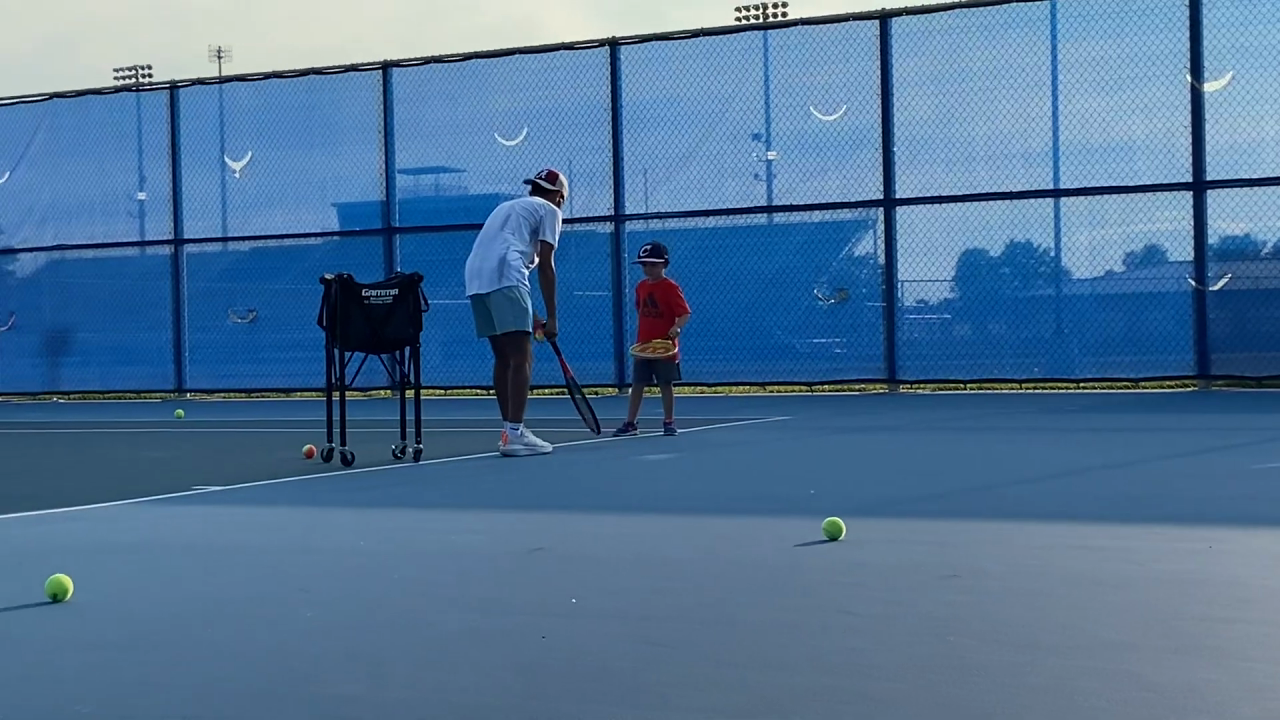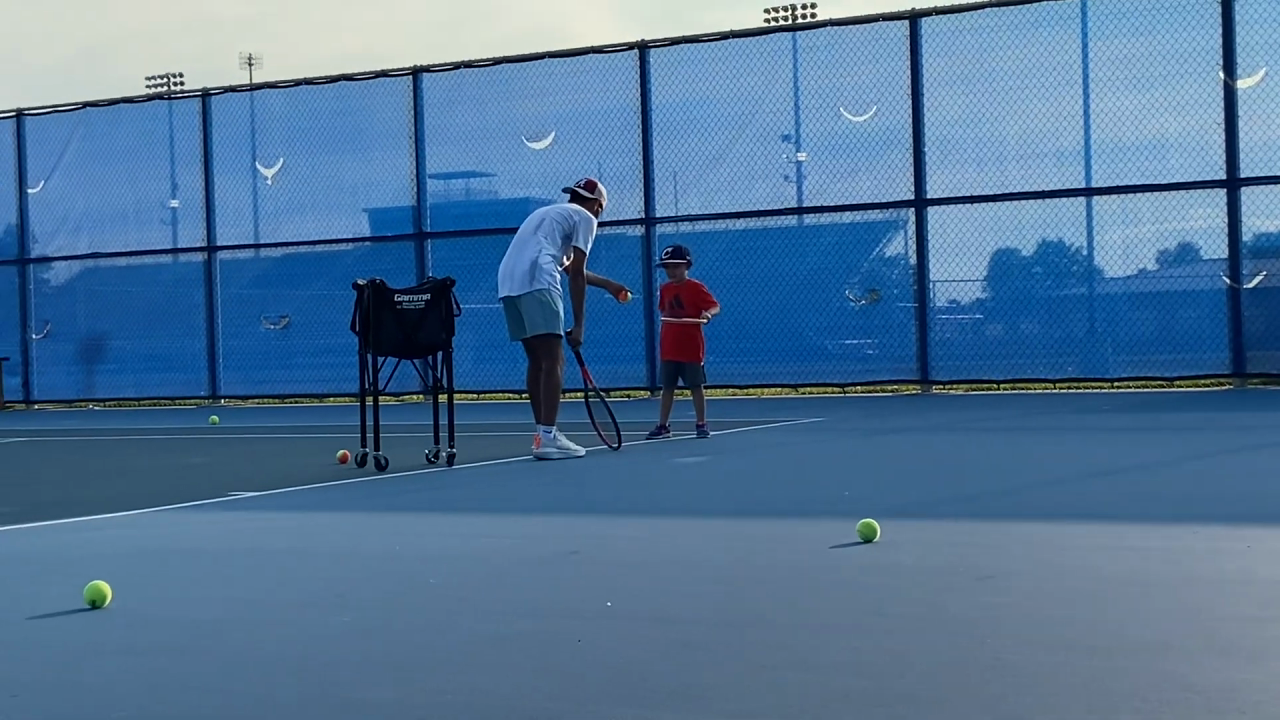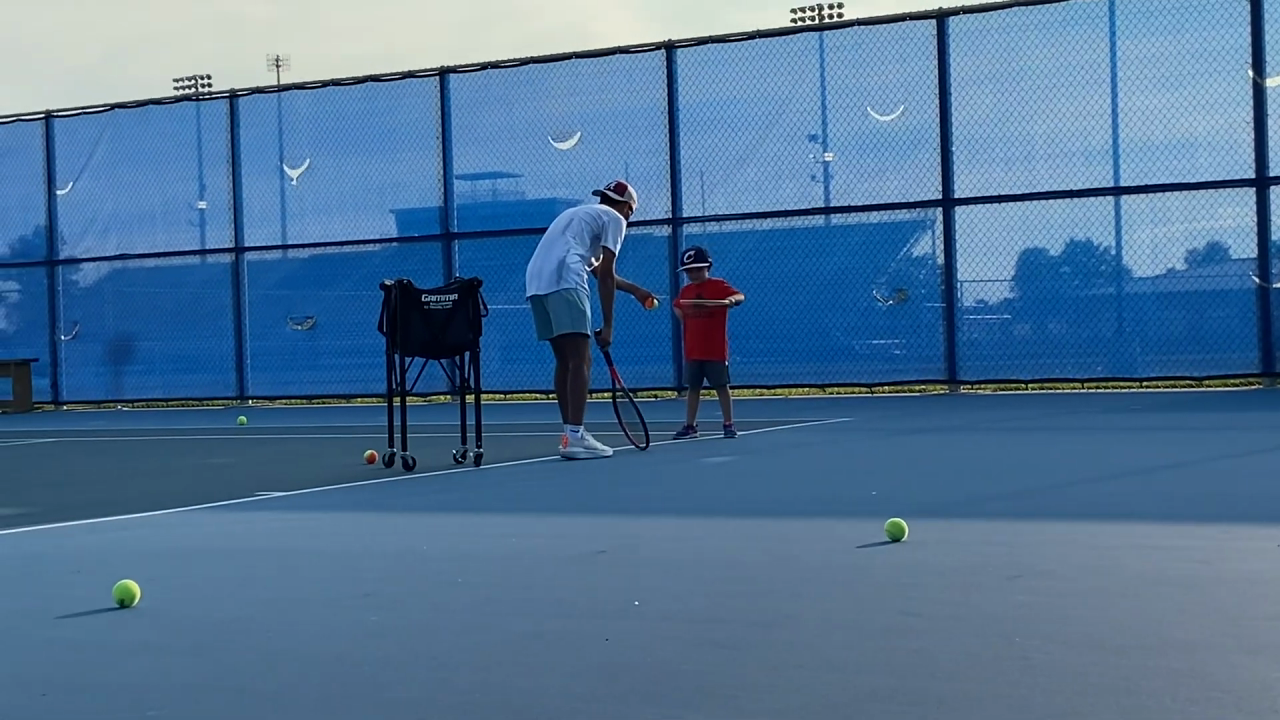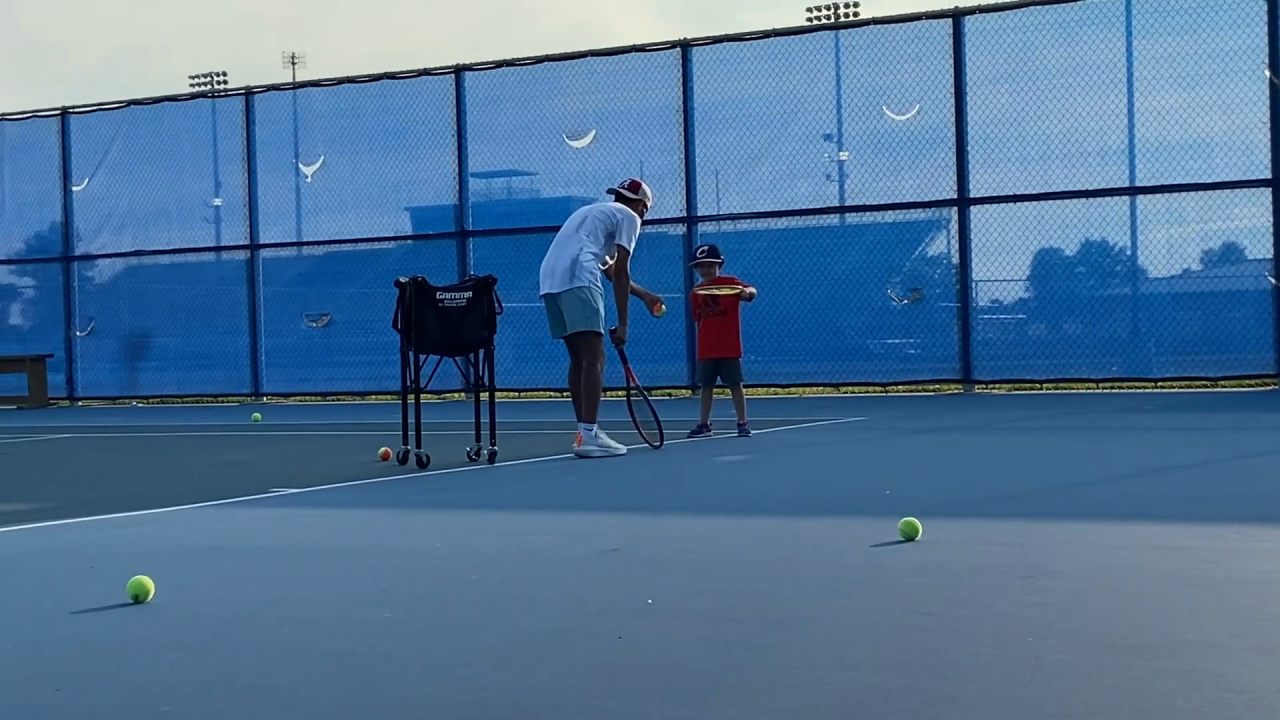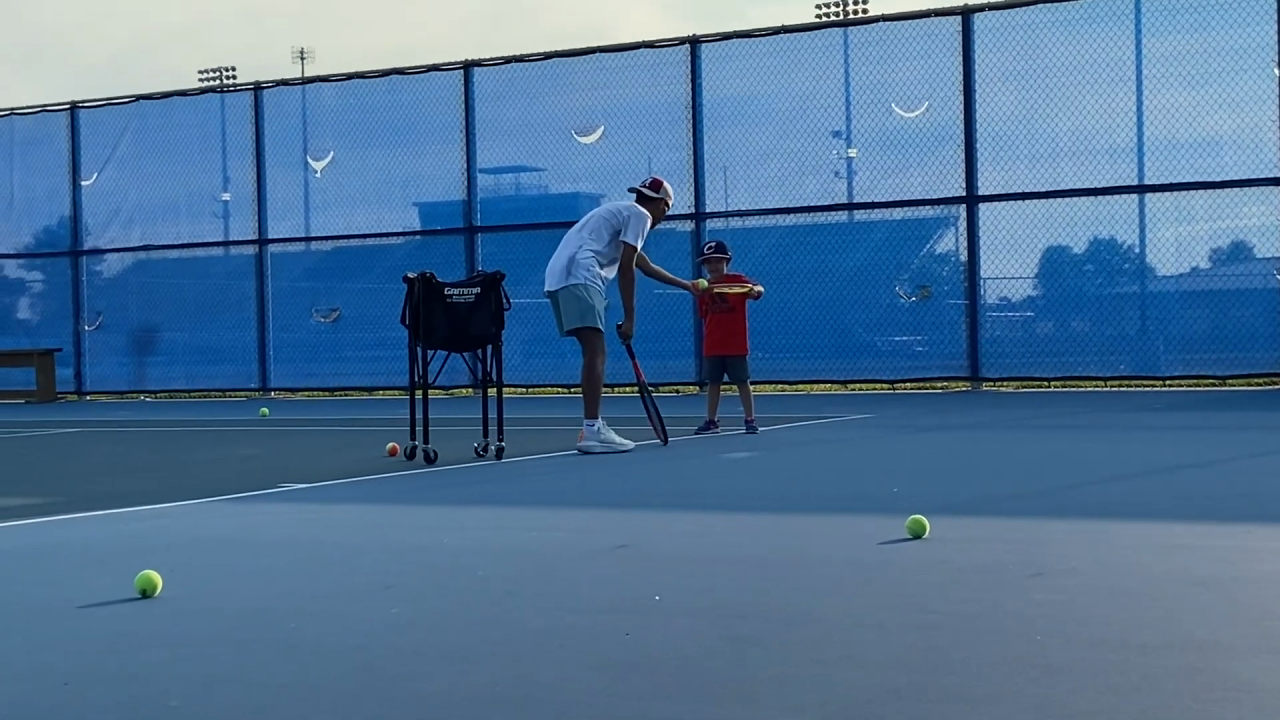
dt=0.7s
person 1, frame 1
left shoulder: (508, 207)
right shoulder: (549, 210)
right elbow: (545, 266)
left wrist: (528, 312)
right wrist: (552, 316)
left hip: (476, 279)
right hip: (504, 280)
left knee: (504, 358)
right knee: (521, 358)
left ankle: (510, 431)
right ankle: (515, 435)
person 1, frame 2
left shoulder: (549, 213)
right shoulder: (585, 217)
left elbow: (568, 268)
right elbow: (576, 275)
left wrist: (608, 285)
right wrist: (579, 325)
left hip: (509, 282)
right hip: (537, 284)
left knee: (537, 361)
right knee: (553, 360)
left ankle: (543, 435)
right ankle: (548, 438)
person 1, frame 3
left shoulder: (578, 214)
right shoulder: (613, 218)
left elbow: (598, 271)
right elbow: (606, 275)
left wrist: (636, 291)
right wrist: (608, 325)
left hip: (536, 282)
right hip: (564, 283)
left knee: (565, 361)
right knee: (580, 360)
left ankle: (570, 435)
right ankle: (575, 438)
person 1, frame 4
left shoulder: (595, 212)
right shoulder: (629, 216)
left elbow: (610, 270)
right elbow: (621, 273)
left wrist: (645, 296)
right wrist: (623, 323)
left hip: (550, 280)
right hip: (578, 281)
left knee: (579, 359)
right knee: (594, 358)
left ankle: (584, 433)
right ankle: (589, 436)
person 1, frame 5
left shoulder: (621, 213)
right shoulder: (640, 215)
left elbow: (646, 266)
right elbow: (626, 269)
left wrist: (685, 285)
right wrist: (629, 318)
left hip: (559, 277)
right hip: (579, 277)
left knee: (593, 354)
right knee: (596, 354)
left ankle: (593, 428)
right ankle: (592, 431)
person 2, frame 1
left shoulder: (671, 287)
right shoulder: (641, 286)
left elbow: (685, 313)
left wrist: (678, 327)
right hip: (643, 346)
left knee: (666, 384)
right knee: (637, 384)
left ankle: (669, 422)
right ankle: (630, 423)
person 2, frame 2
left shoulder: (696, 287)
right shoulder: (665, 289)
left elbow: (715, 306)
left wrist: (708, 313)
right wrist: (666, 324)
left hip: (691, 348)
right hip: (669, 349)
left knee: (696, 386)
right knee: (667, 387)
left ankle: (701, 424)
right ankle: (663, 426)
person 2, frame 3
left shoulder: (718, 285)
right shoulder: (685, 291)
left elbow: (740, 296)
right elbow: (677, 307)
left wrist: (732, 299)
right wrist: (682, 317)
left hip: (715, 349)
right hip: (692, 350)
left knee: (721, 386)
right knee: (693, 387)
left ankle: (728, 424)
right ankle: (690, 426)
person 2, frame 4
left shoulder: (730, 282)
right shoulder: (696, 292)
left elbow: (752, 292)
right elbow: (698, 319)
left wrist: (747, 291)
right wrist: (703, 339)
left hip: (729, 347)
right hip: (705, 349)
left knee: (735, 384)
right knee: (706, 386)
left ankle: (742, 423)
right ankle: (704, 425)
person 2, frame 5
left shoulder: (737, 280)
left elbow: (759, 289)
right elbow: (705, 316)
left wrist: (755, 289)
left hip: (736, 344)
right hip: (712, 346)
left knee: (742, 381)
right knee: (713, 382)
left ankle: (750, 420)
right ankle: (711, 421)
